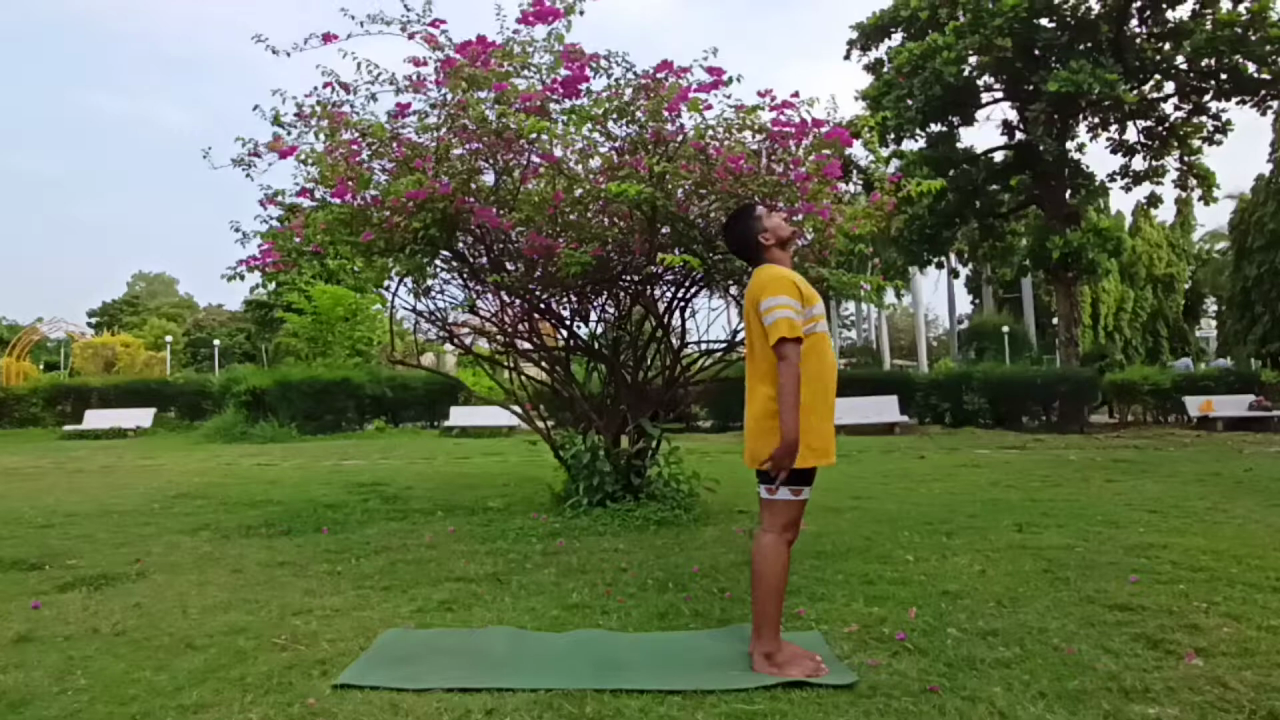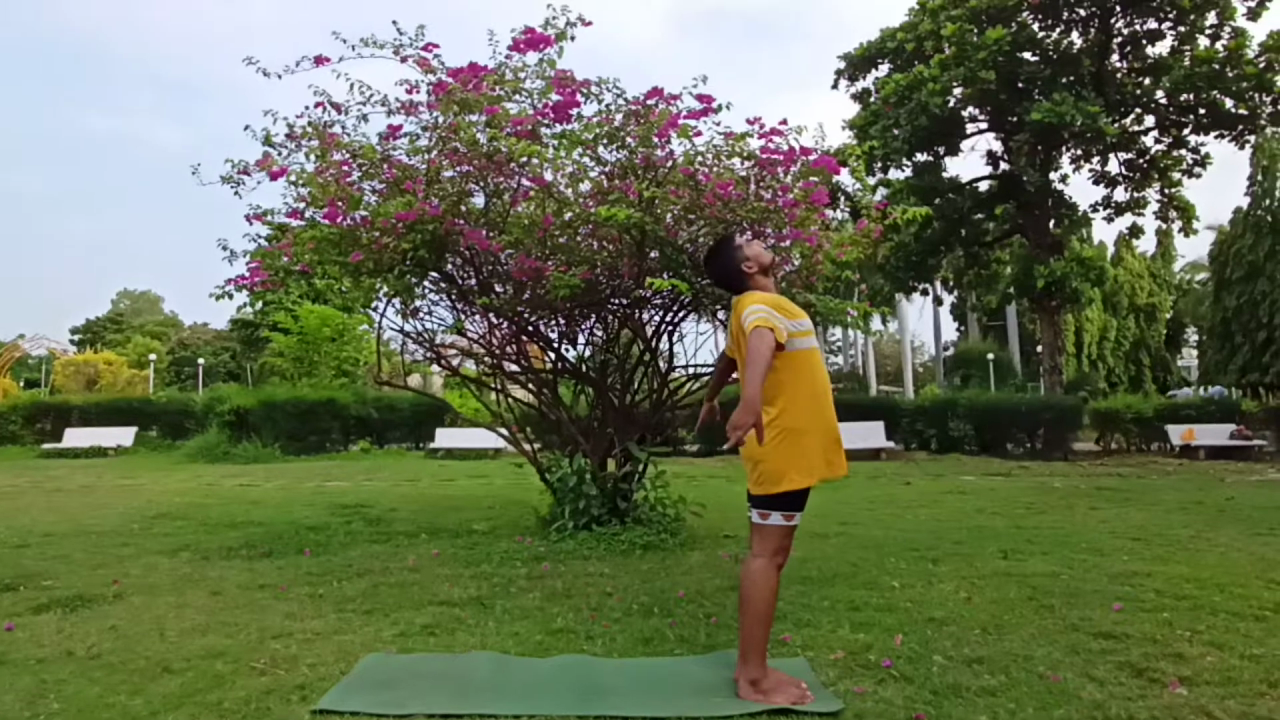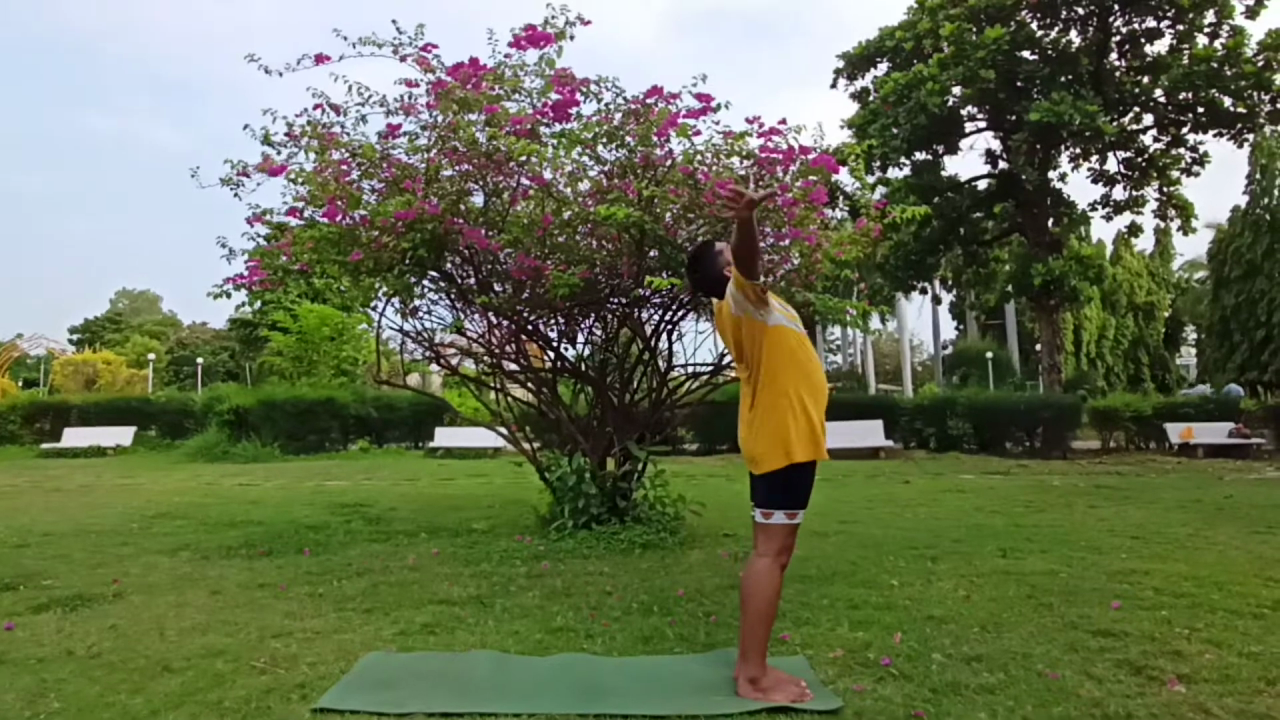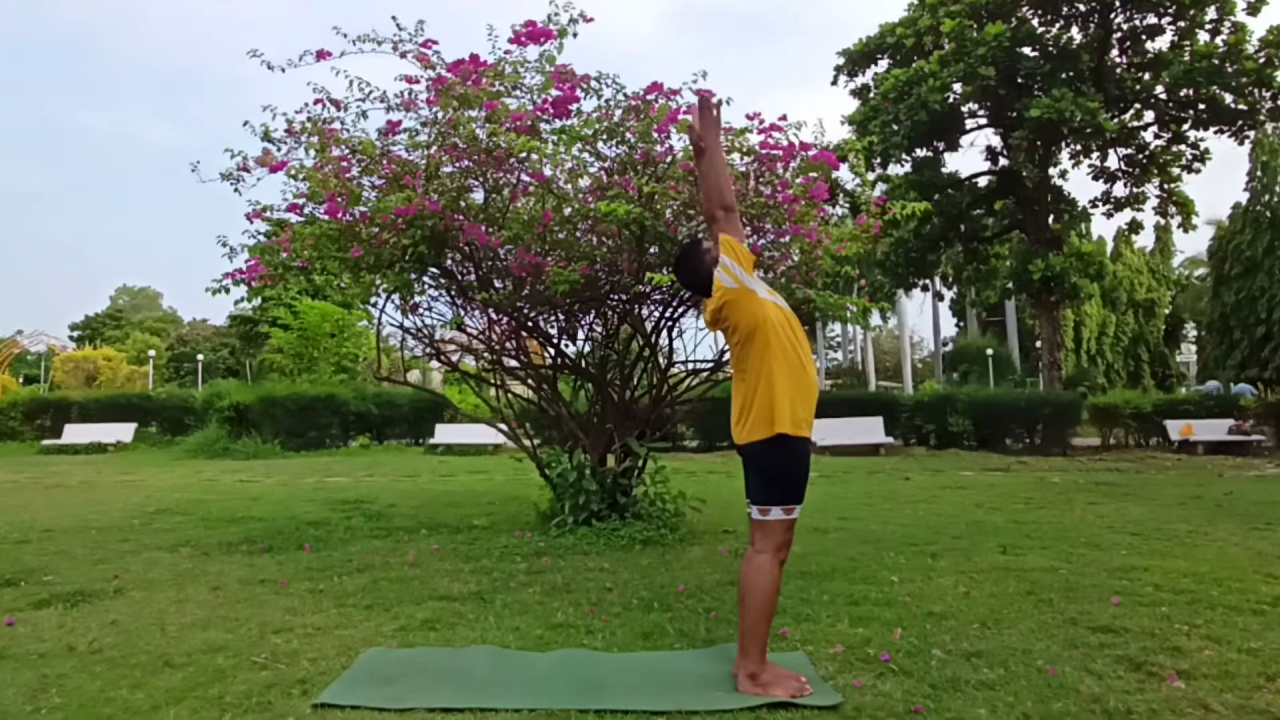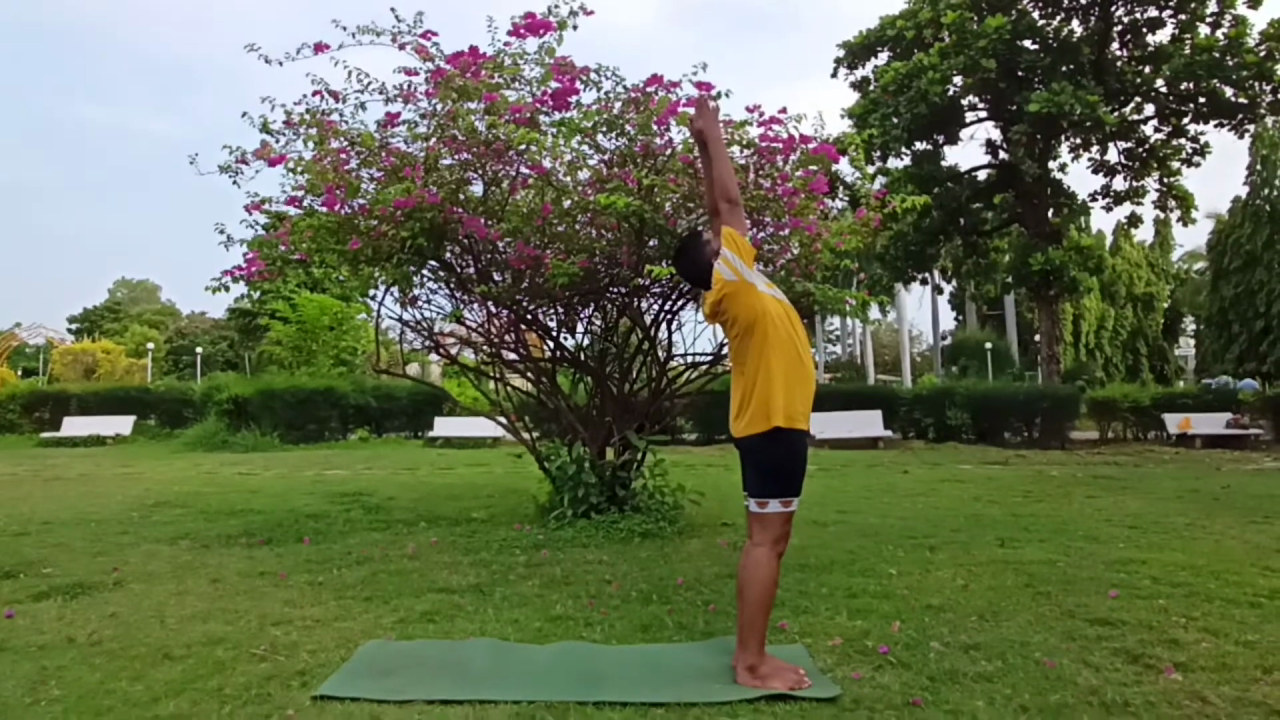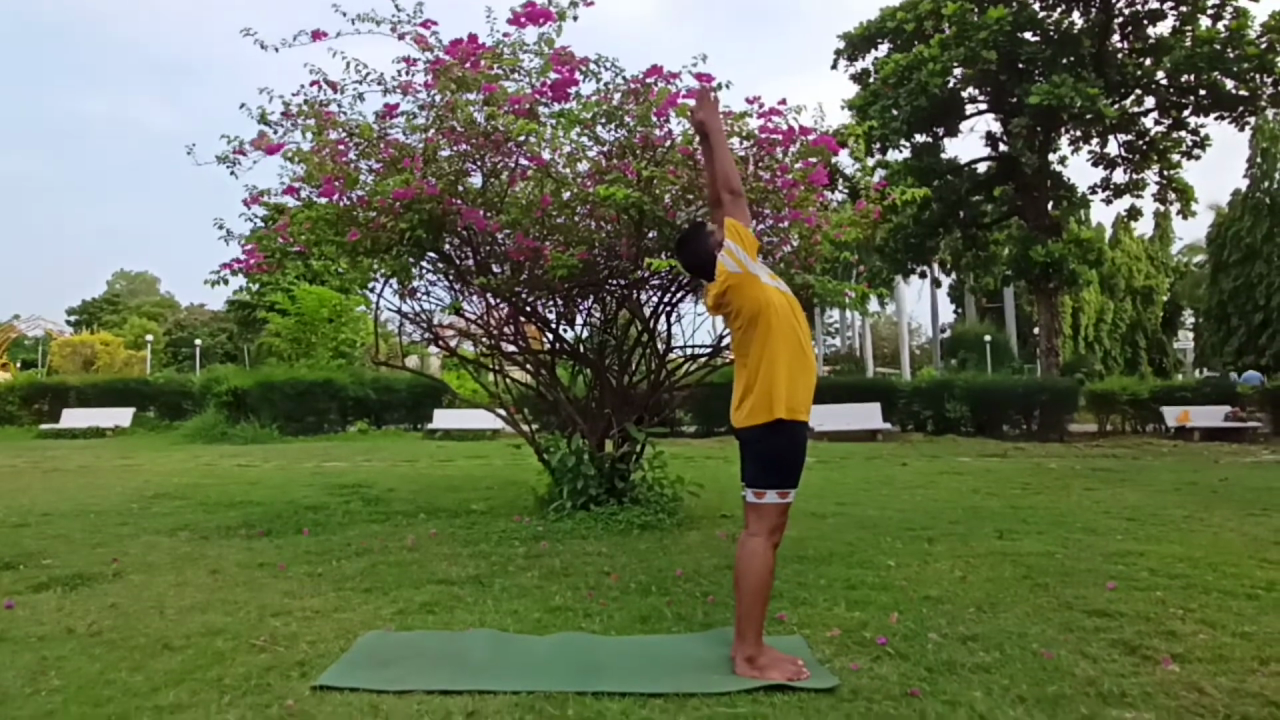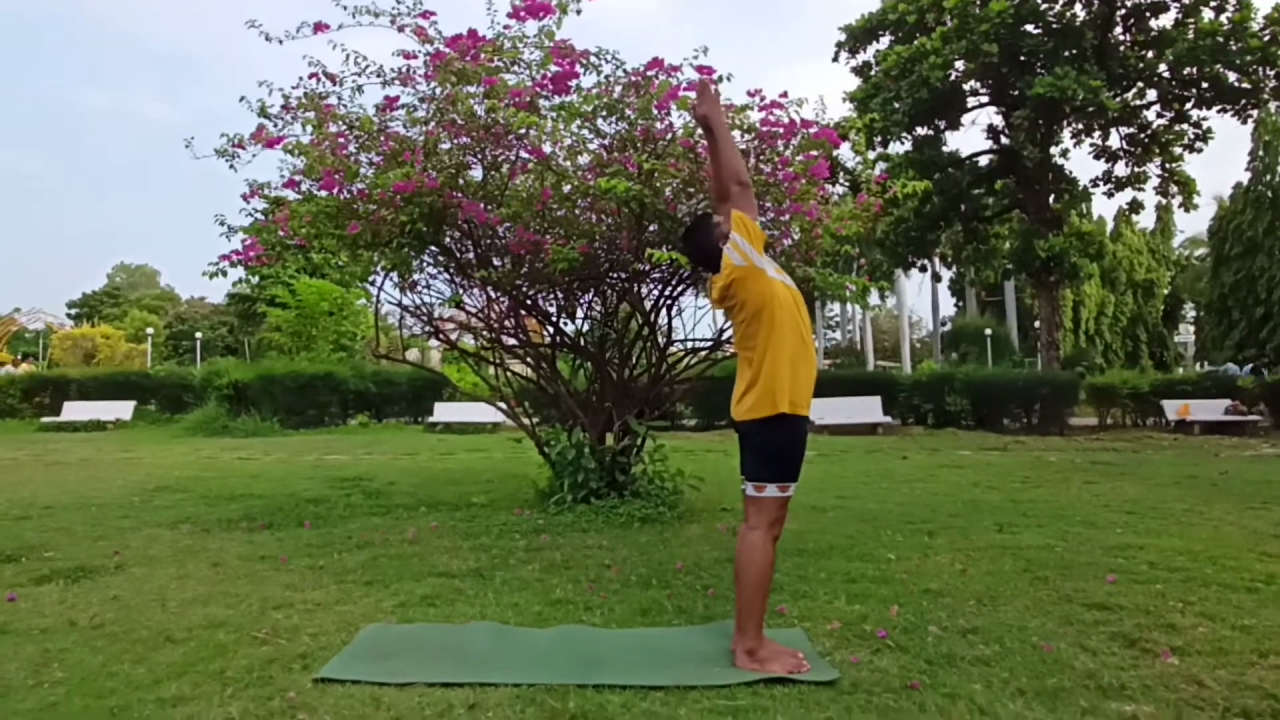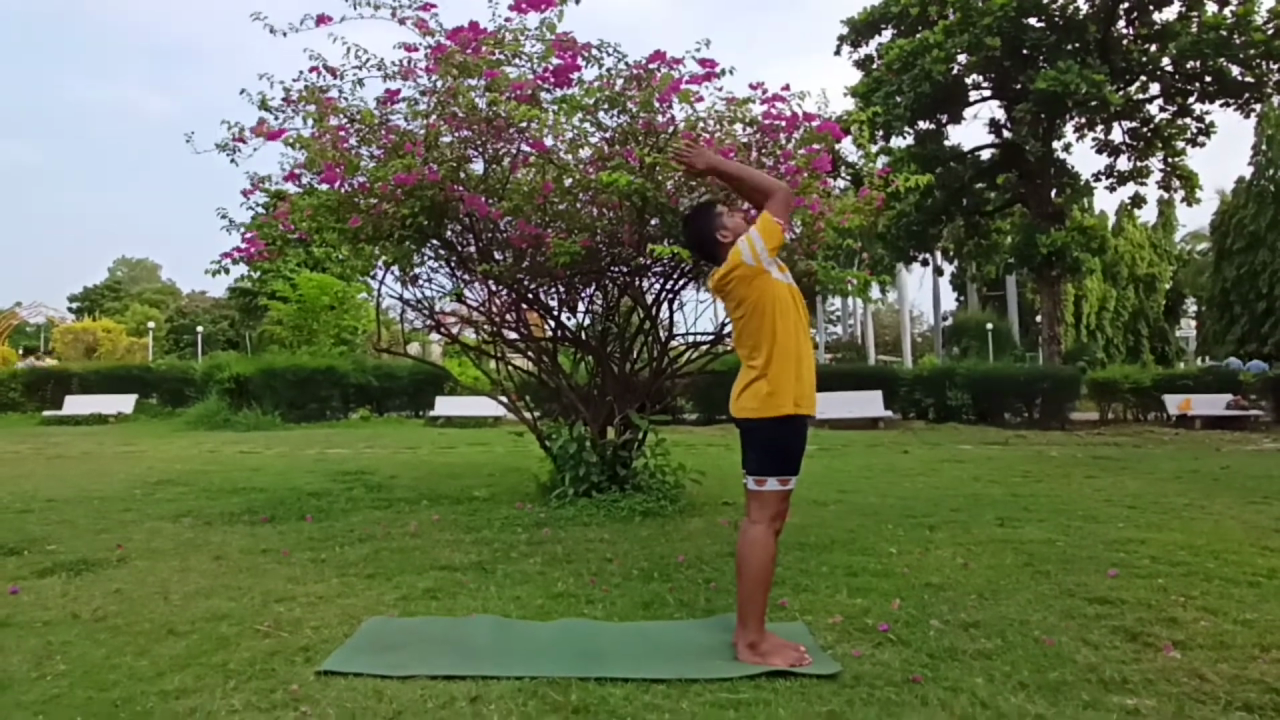
dt=0.4s
person 1, frame 1
left shoulder: (772, 281)
right shoulder: (778, 281)
right elbow: (787, 357)
right wrist: (788, 430)
left hip: (789, 428)
right hip: (786, 431)
left knee: (782, 531)
right knee: (778, 531)
left ankle: (766, 640)
right ankle: (768, 651)
person 1, frame 2
left shoulder: (756, 306)
right shoulder: (760, 303)
left elbow: (729, 356)
right elbow: (759, 343)
left wrist: (711, 399)
right wrist: (751, 394)
left hip: (791, 447)
right hip: (782, 449)
left knee: (771, 555)
right knee: (767, 554)
left ankle: (753, 666)
right ankle: (754, 677)
person 1, frame 3
left shoulder: (744, 295)
right shoulder: (745, 298)
left elbow: (738, 270)
right elbow: (747, 259)
left wrist: (701, 279)
right wrist: (744, 212)
left hip: (785, 438)
right hip: (783, 439)
left knee: (770, 551)
right knee: (770, 552)
left ankle: (753, 664)
right ankle: (752, 675)
person 1, frame 4
left shoulder: (734, 297)
right shoulder: (734, 287)
left elbow: (719, 214)
right elbow: (725, 210)
left wrist: (704, 148)
right wrist: (709, 144)
left hip: (775, 427)
right hip: (774, 429)
left knee: (771, 547)
right knee: (769, 547)
left ankle: (753, 662)
right ankle: (753, 673)
person 1, frame 5
left shoulder: (736, 286)
right shoulder: (730, 279)
left elbow: (723, 208)
right elbow: (728, 203)
left wrist: (710, 142)
right wrist: (711, 139)
left hip: (774, 420)
right hip: (771, 422)
left knee: (768, 540)
right knee: (766, 540)
left ankle: (751, 654)
right ankle: (751, 664)
person 1, frame 6
left shoulder: (738, 278)
right shoulder: (735, 272)
left elbow: (724, 201)
right elbow: (731, 196)
left wrist: (710, 135)
right wrist: (713, 131)
left hip: (773, 412)
right hip: (772, 414)
left knee: (765, 531)
right knee: (763, 531)
left ankle: (750, 645)
right ankle: (749, 655)
person 1, frame 7
left shoulder: (739, 273)
right shoulder: (743, 265)
left elbow: (729, 193)
right elbow: (739, 186)
left wrist: (712, 131)
right wrist: (716, 123)
left hip: (771, 406)
right hip: (773, 409)
left knee: (764, 523)
right knee: (762, 523)
left ankle: (750, 638)
right ankle: (750, 648)
person 1, frame 8
left shoulder: (735, 267)
right shoulder: (746, 257)
left elbow: (768, 199)
right elbow: (781, 193)
left wrist: (717, 171)
right wrist: (720, 165)
left hip: (767, 400)
right hip: (776, 404)
left knee: (765, 518)
right knee: (764, 518)
left ankle: (751, 632)
right ankle: (752, 641)
